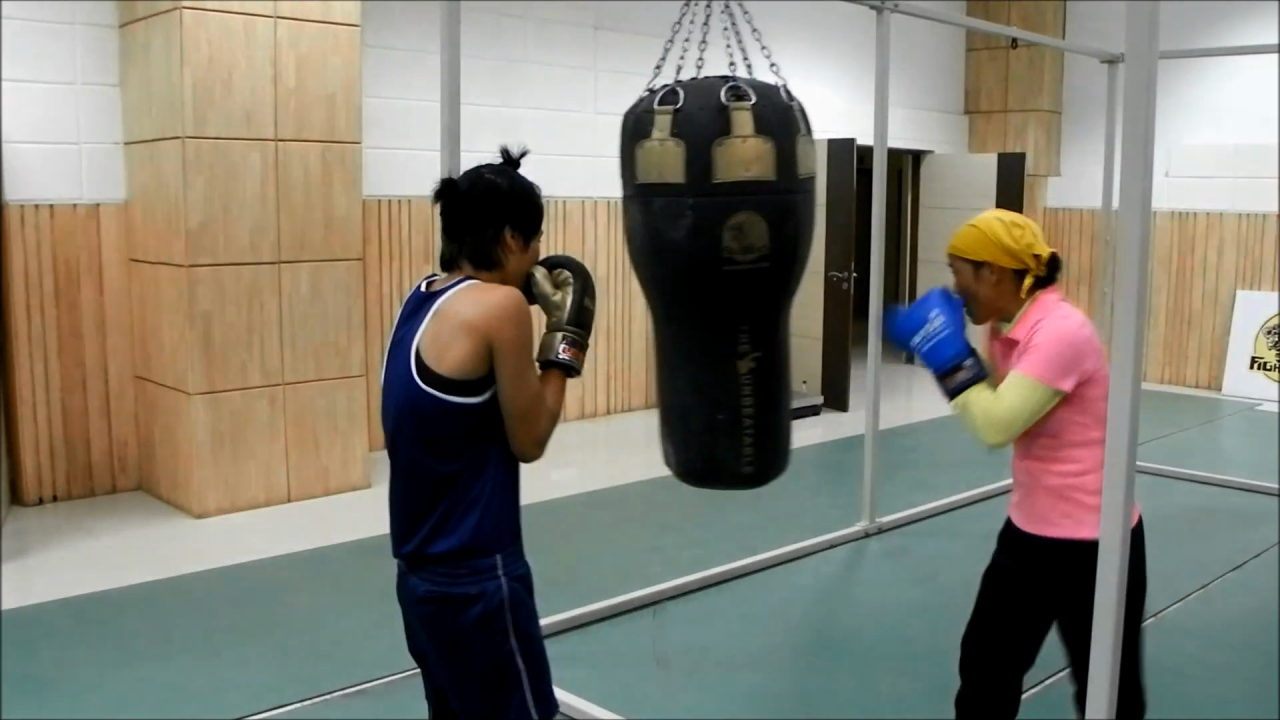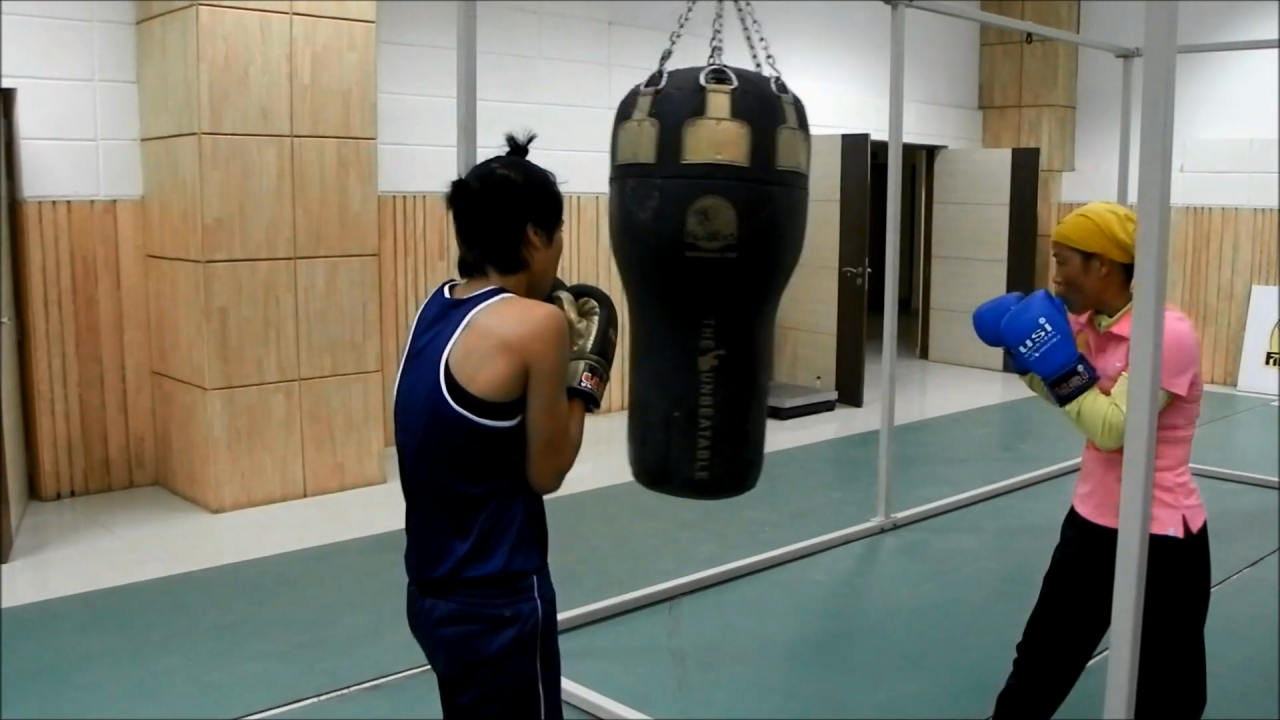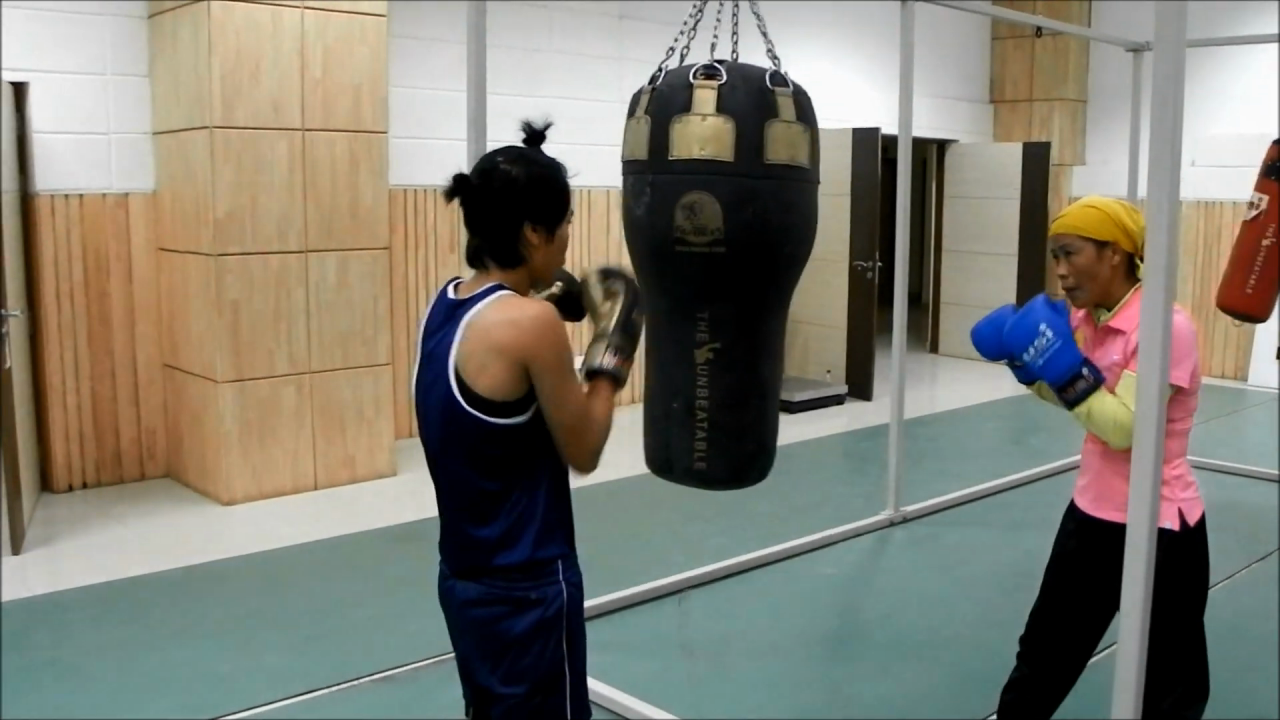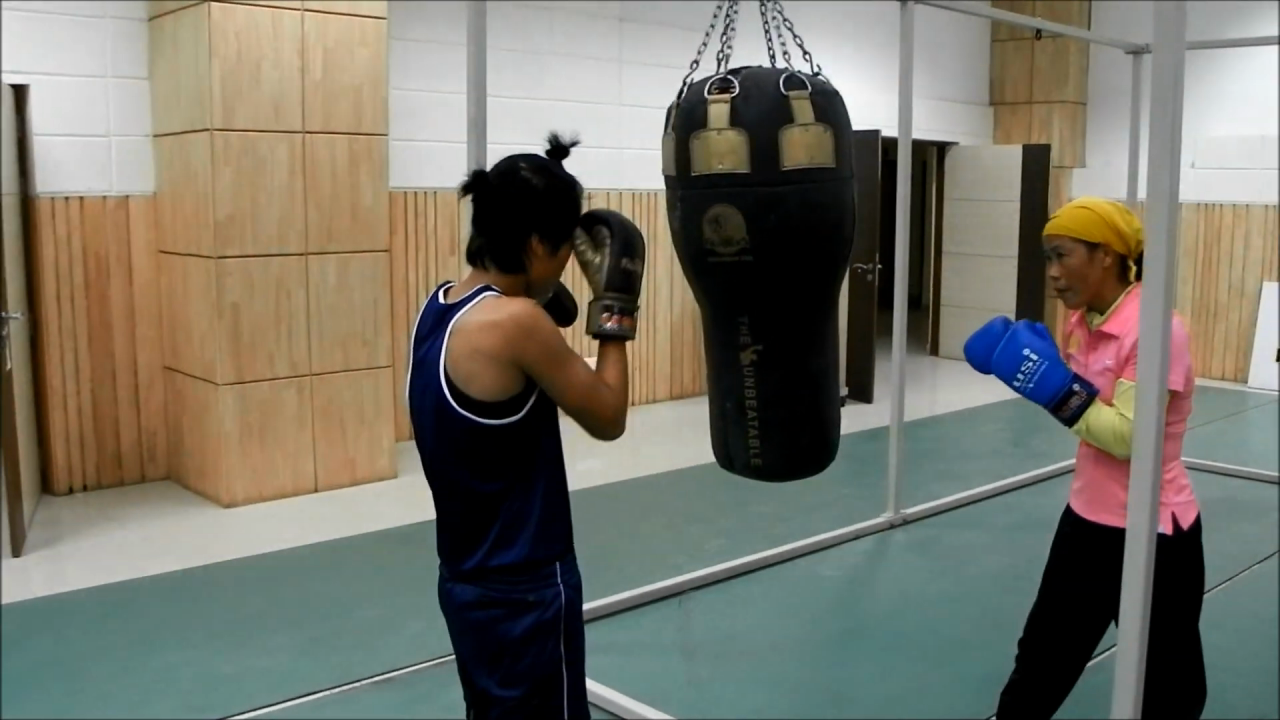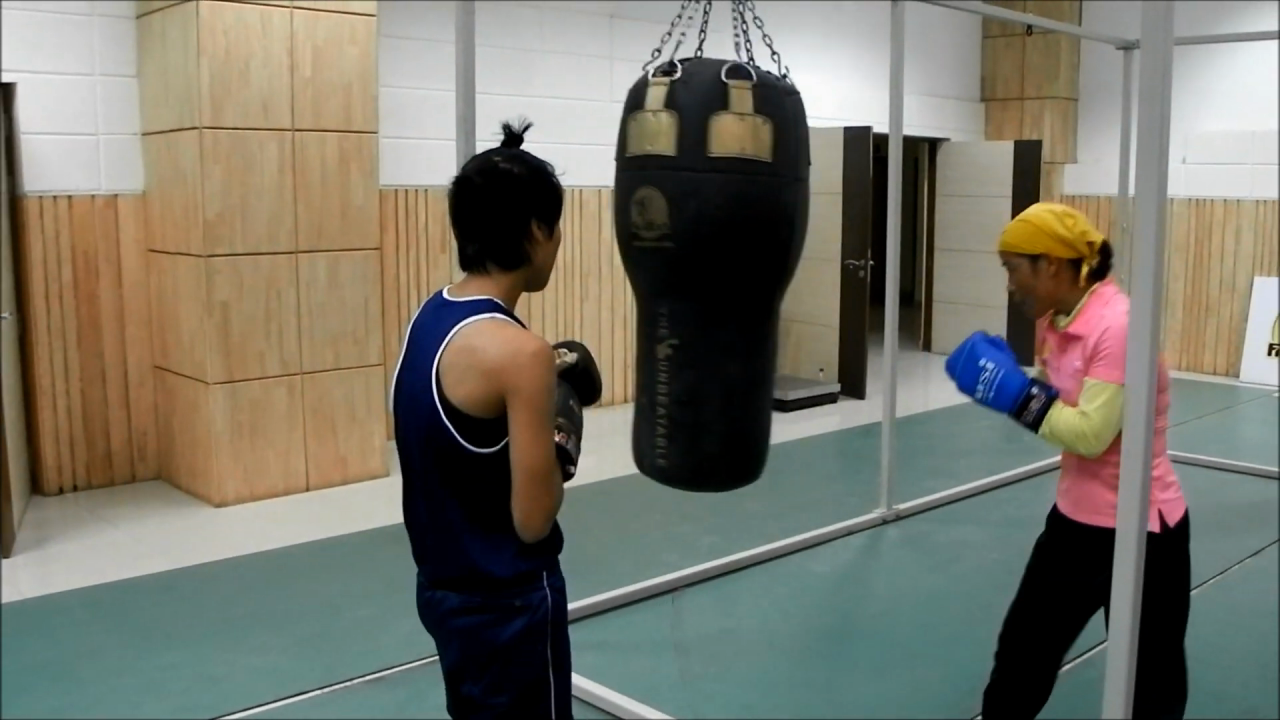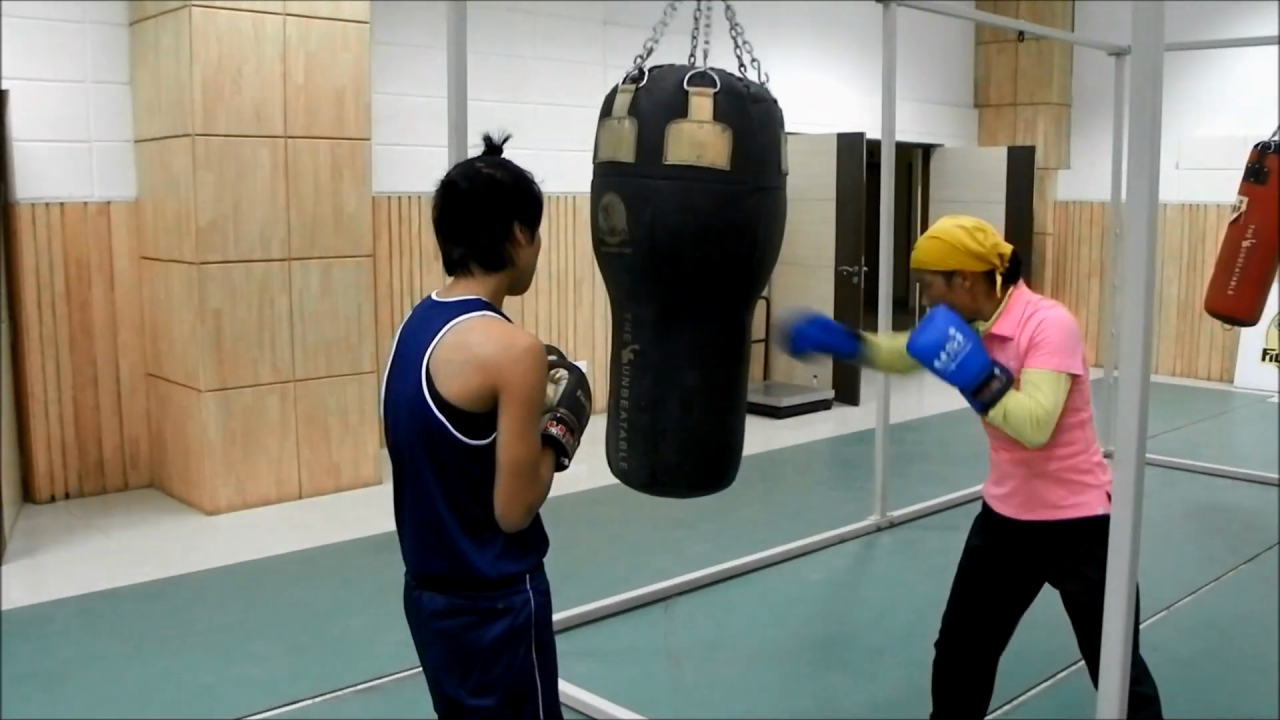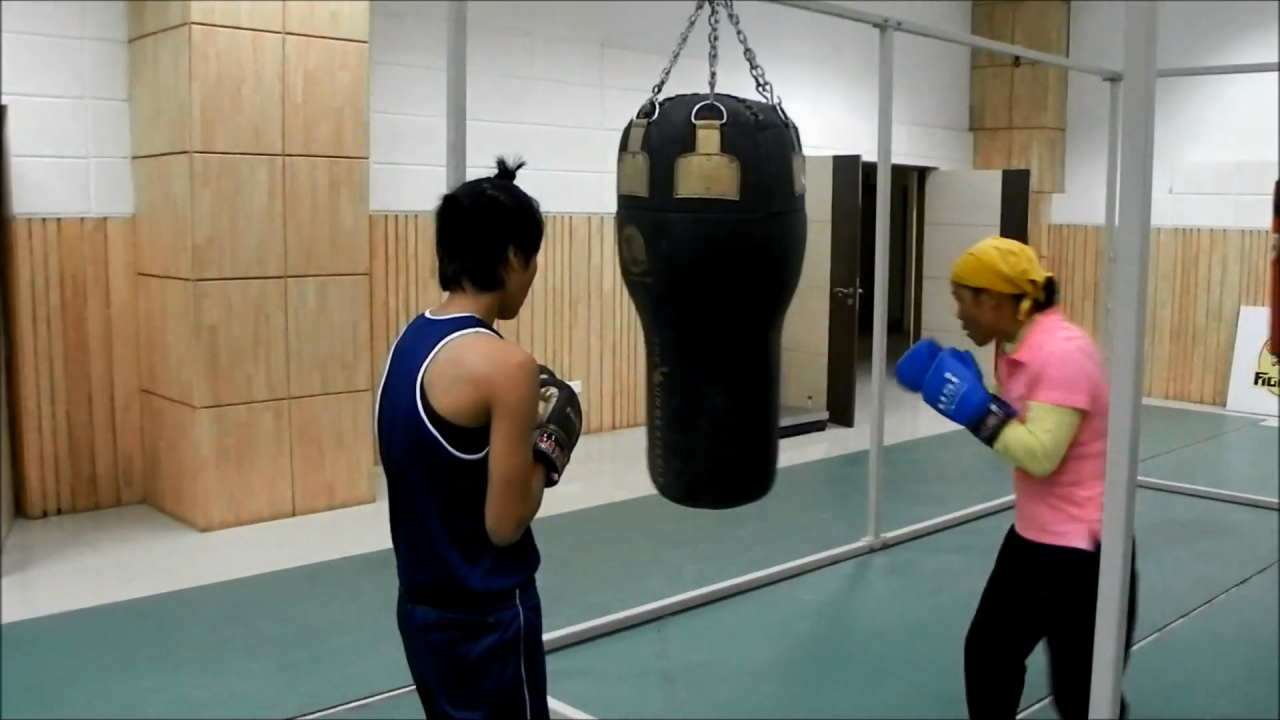
dt=0.7s
person 1, frame 1
left shoulder: (421, 300)
right shoulder: (499, 305)
right elbow: (529, 440)
right wrist: (566, 334)
left hip: (423, 571)
right hip: (475, 577)
person 1, frame 2
left shoulder: (436, 309)
right shoulder: (536, 324)
right elbow: (545, 473)
right wrist: (589, 363)
left hip: (434, 588)
right hip: (497, 602)
person 1, frame 3
left shoulder: (447, 303)
right shoulder: (529, 323)
right elbow: (582, 453)
right wrist: (612, 343)
left hip: (465, 574)
right hip: (526, 586)
person 1, frame 4
left shoulder: (439, 307)
right shoulder: (514, 322)
right elbow: (608, 419)
right wrist: (616, 306)
left hip: (467, 578)
right hip: (525, 589)
person 1, frame 5
left shoulder: (430, 316)
right shoulder: (517, 351)
right elbow: (533, 521)
right wrist: (561, 437)
left hip: (444, 584)
right hip: (506, 599)
person 1, frame 6
left shoulder: (417, 324)
right shoulder: (511, 349)
right elbow: (514, 509)
right wrist: (561, 428)
left hip: (431, 590)
right hip: (493, 604)
person 1, frame 7
left shoulder: (410, 342)
right shoulder: (504, 365)
right elbow: (505, 523)
right wrist: (551, 446)
left hip: (423, 604)
right hip: (485, 617)
person 2, frame 1
left shoulder: (1060, 329)
right shoulder: (1015, 328)
left elbow: (996, 425)
right elbow: (1001, 402)
left wrist: (946, 354)
left hip: (1090, 541)
right hip: (1032, 531)
right knee: (984, 665)
person 2, frame 2
left shoulder: (1169, 333)
right shoulder: (1089, 322)
left elbow: (1111, 430)
right elbow: (1061, 398)
left wrist: (1059, 358)
right wrist: (1023, 348)
left hip: (1158, 539)
right hip: (1091, 523)
right knee: (1041, 657)
person 2, frame 3
left shoulder: (1166, 325)
right shoulder: (1086, 317)
left elbow: (1121, 428)
left wrist: (1062, 363)
right wrist: (1023, 360)
left hip: (1157, 531)
right hip: (1091, 515)
right knee: (1043, 649)
person 2, frame 4
right shoulder: (1082, 321)
left elbow: (1125, 437)
left wrist: (1055, 386)
right wrist: (1021, 367)
left hip: (1153, 535)
right hip: (1087, 520)
right knee: (1043, 652)
person 2, frame 5
left shoulder: (1119, 326)
right shoulder: (1053, 323)
left elbow: (1091, 436)
left wrist: (1015, 393)
right wrist: (1001, 379)
left hip: (1140, 536)
right hip: (1074, 520)
right knee: (1022, 649)
person 2, frame 6
left shoulder: (1050, 323)
right shoulder: (961, 324)
left elbow: (1036, 428)
right elbow: (901, 351)
left wrist: (972, 370)
right wrist: (840, 340)
left hip: (1081, 521)
right hip: (1006, 514)
right knee: (961, 649)
person 2, frame 7
left shoulder: (1064, 351)
right shoulder: (1013, 348)
left elbow: (1040, 455)
right elbow: (1012, 423)
left wrist: (976, 407)
right wrist: (946, 382)
left hip: (1081, 550)
right hip: (1031, 537)
right knee: (986, 653)
